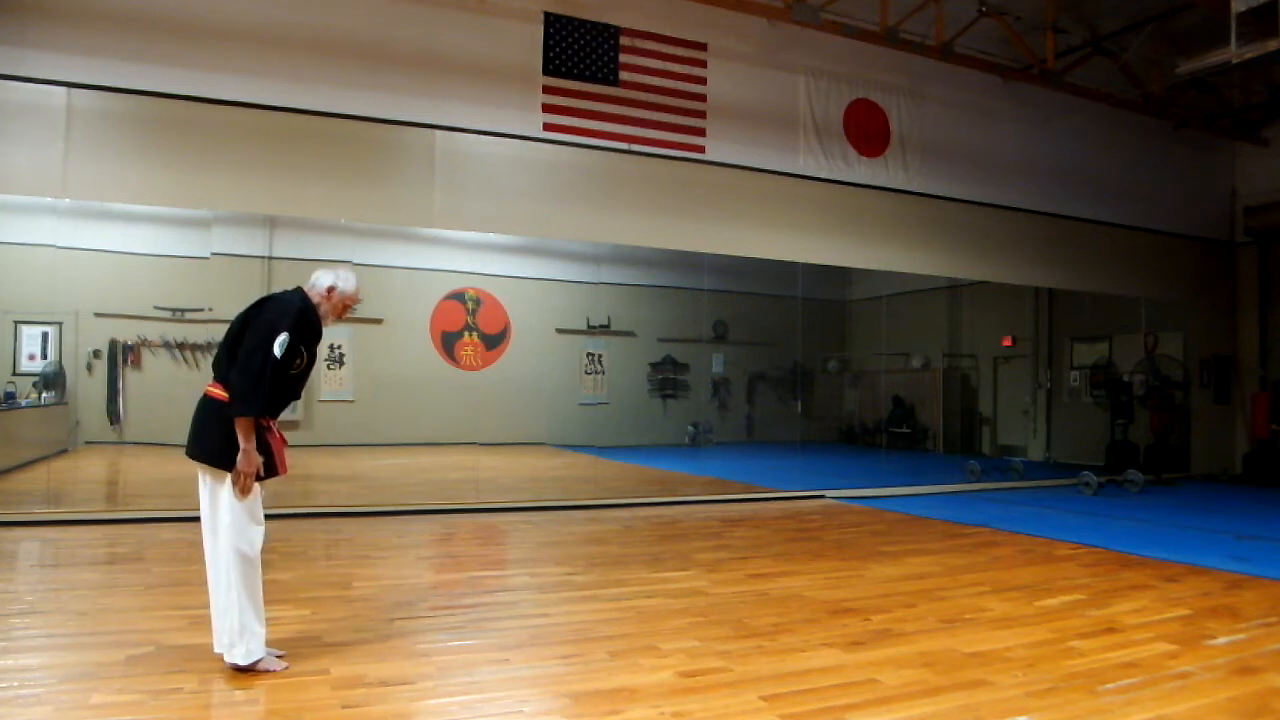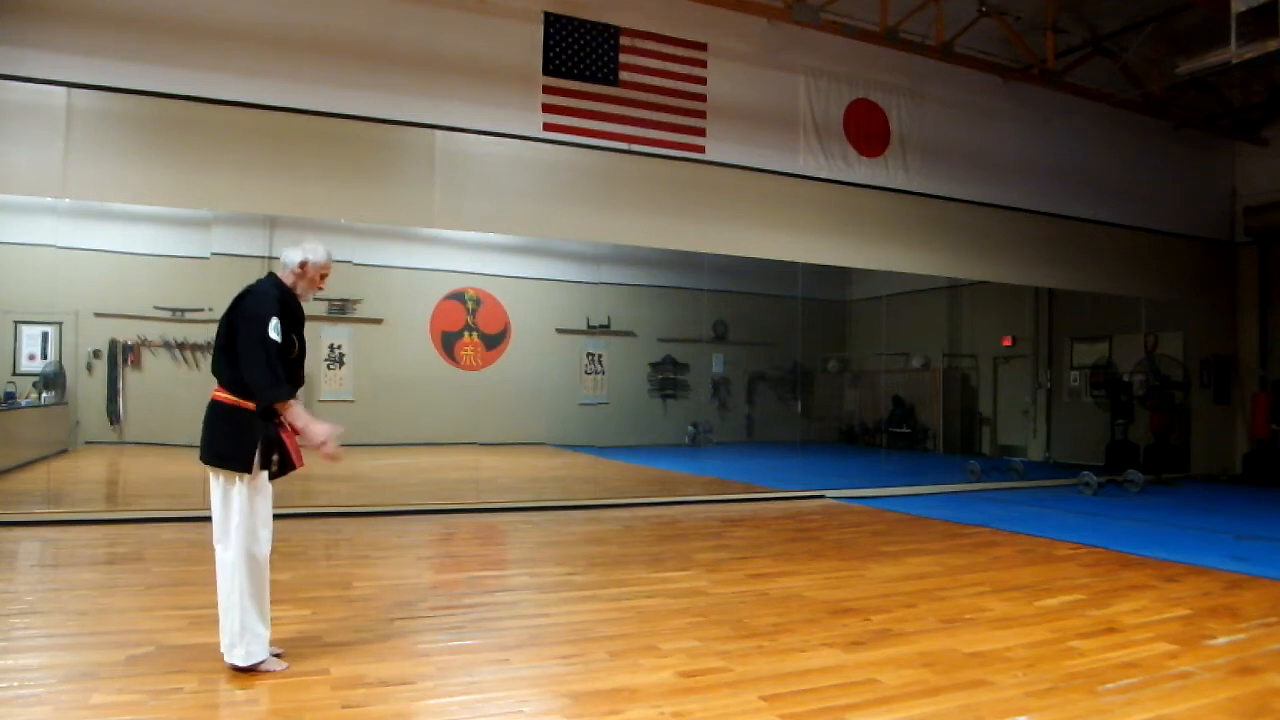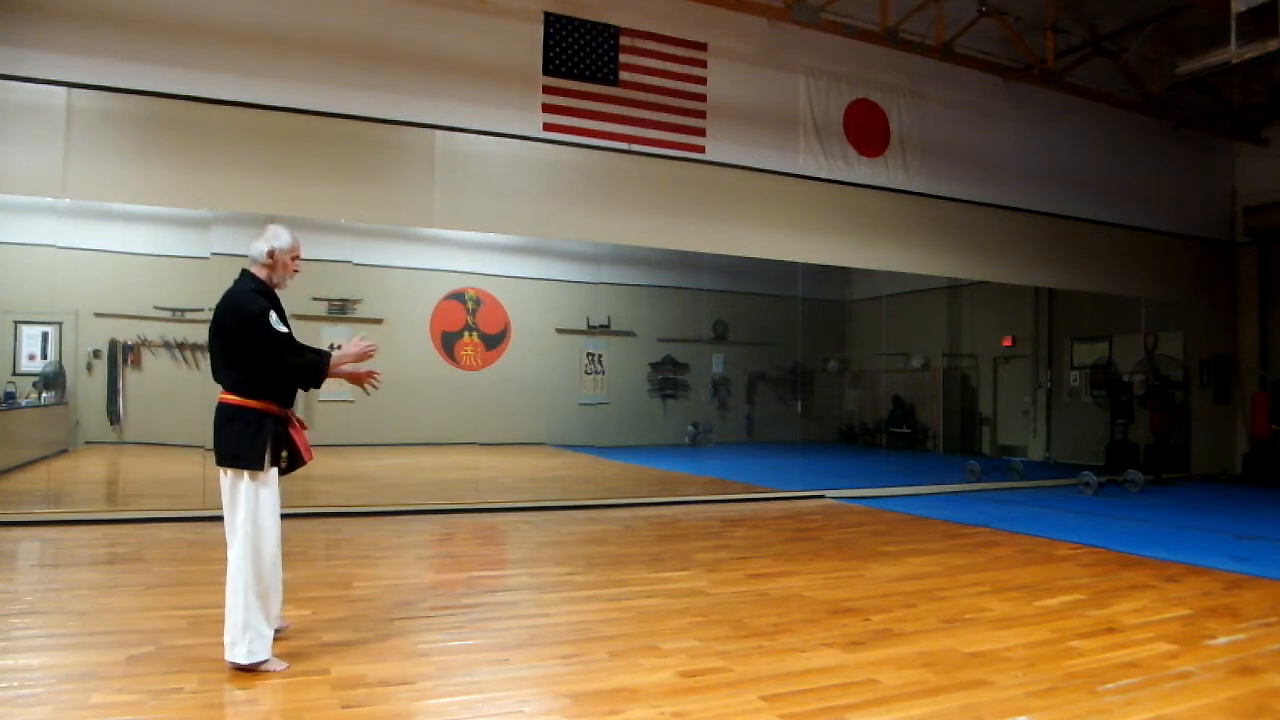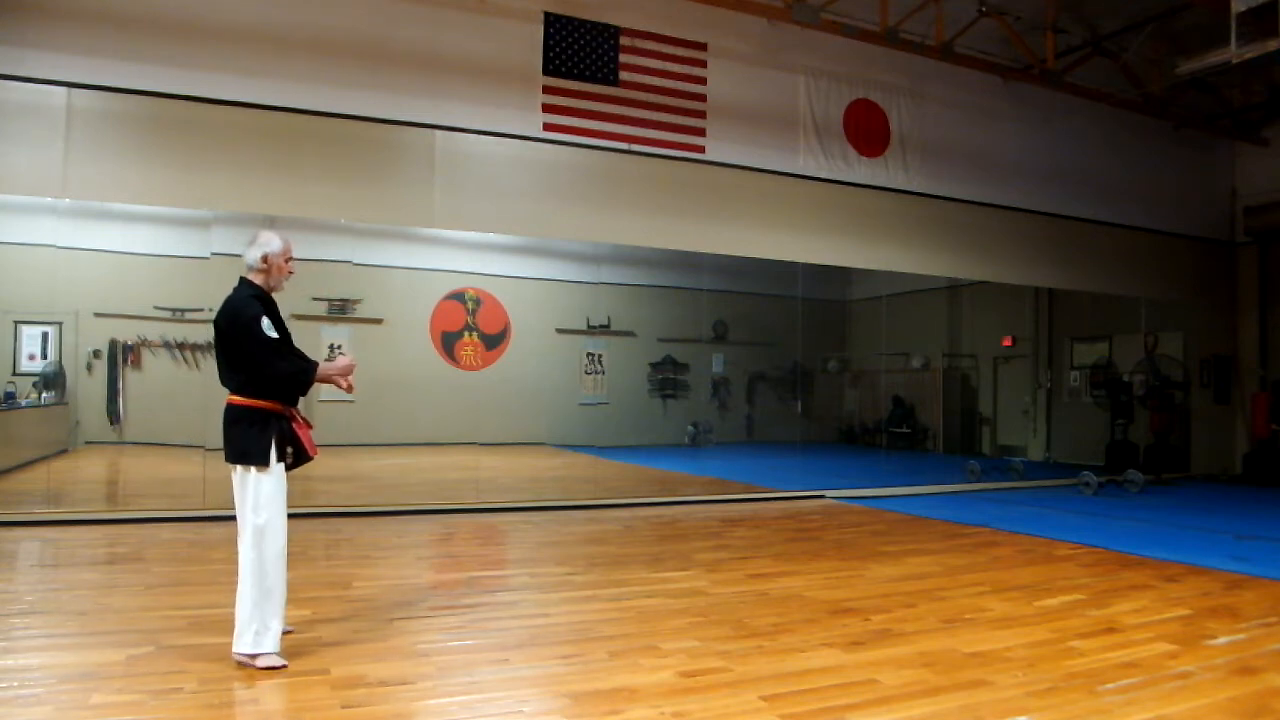
dt=0.4s
person 1, frame 1
left shoulder: (298, 317)
right shoulder: (284, 313)
right elbow: (246, 381)
left wrist: (254, 443)
right wrist: (247, 449)
left hip: (228, 430)
right hip: (228, 431)
left knee: (234, 537)
right knee: (237, 538)
left ankle: (241, 640)
right ankle: (244, 648)
person 1, frame 2
left shoulder: (277, 302)
right shoulder: (264, 301)
right elbow: (263, 375)
left wrist: (297, 424)
right wrist: (307, 425)
left hip: (240, 430)
right hip: (241, 433)
left knee: (244, 538)
right knee: (245, 539)
left ankle: (246, 639)
right ankle: (245, 649)
person 1, frame 3
left shoulder: (253, 298)
right shoulder: (248, 302)
left elbow: (285, 359)
right elbow: (291, 358)
left wrist: (343, 371)
right wrist: (346, 356)
left hip: (253, 426)
right hip: (251, 429)
left knee: (259, 532)
right knee: (252, 535)
left ankle: (261, 620)
right ankle: (247, 648)
person 1, frame 4
left shoulder: (254, 304)
right shoulder: (245, 307)
left elbow: (280, 363)
right elbow: (278, 368)
left wrist: (328, 374)
right wrist: (332, 370)
left hip: (261, 426)
right hip: (256, 428)
left knee: (263, 526)
right knee: (264, 529)
left ankle: (262, 621)
right ankle: (253, 641)
